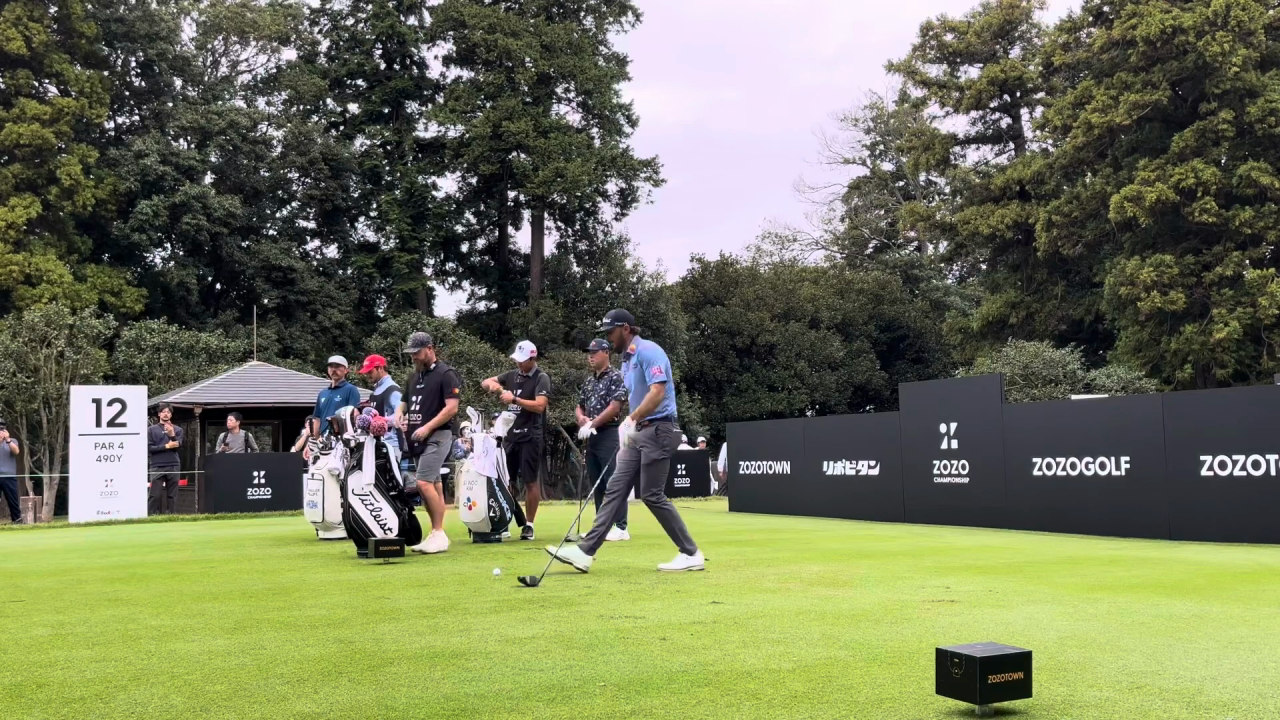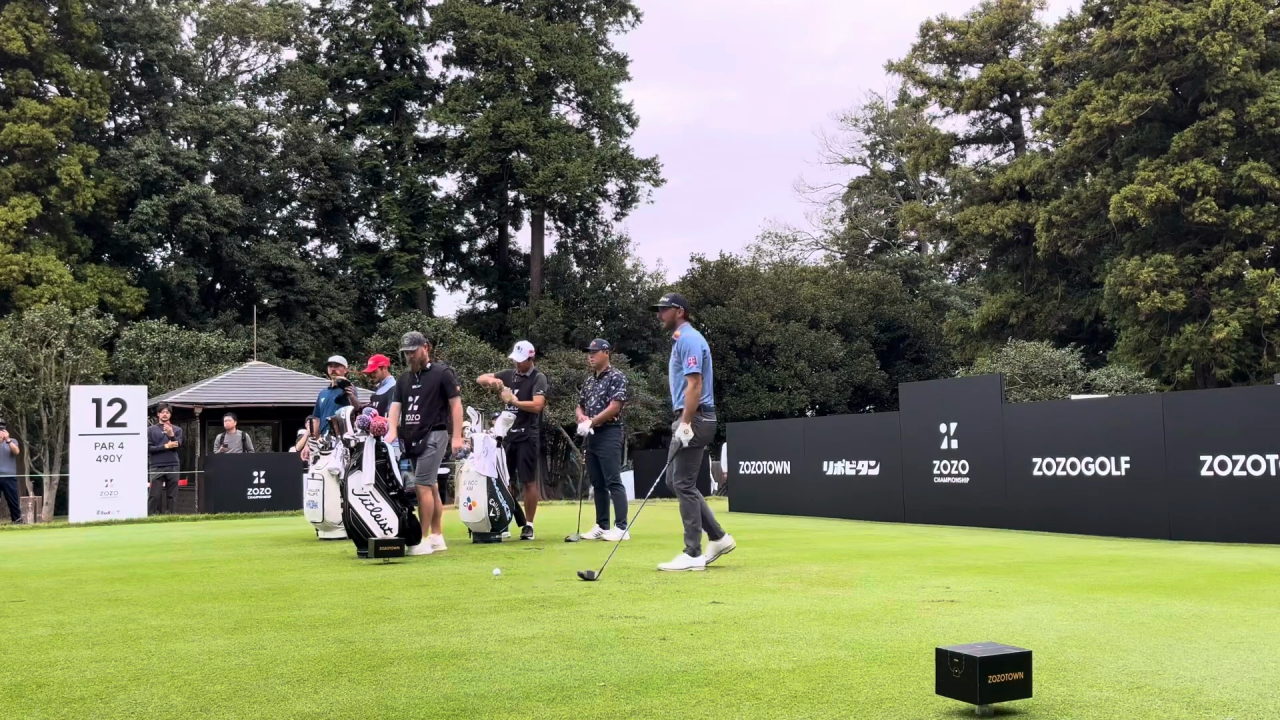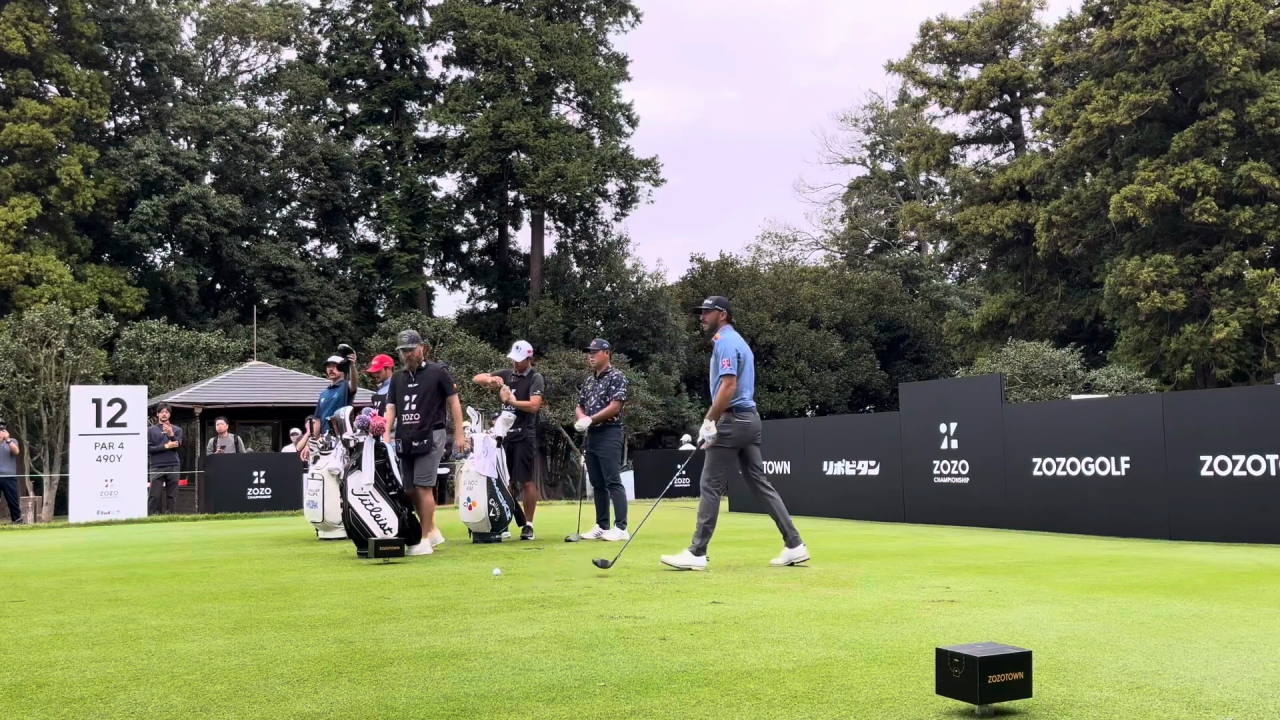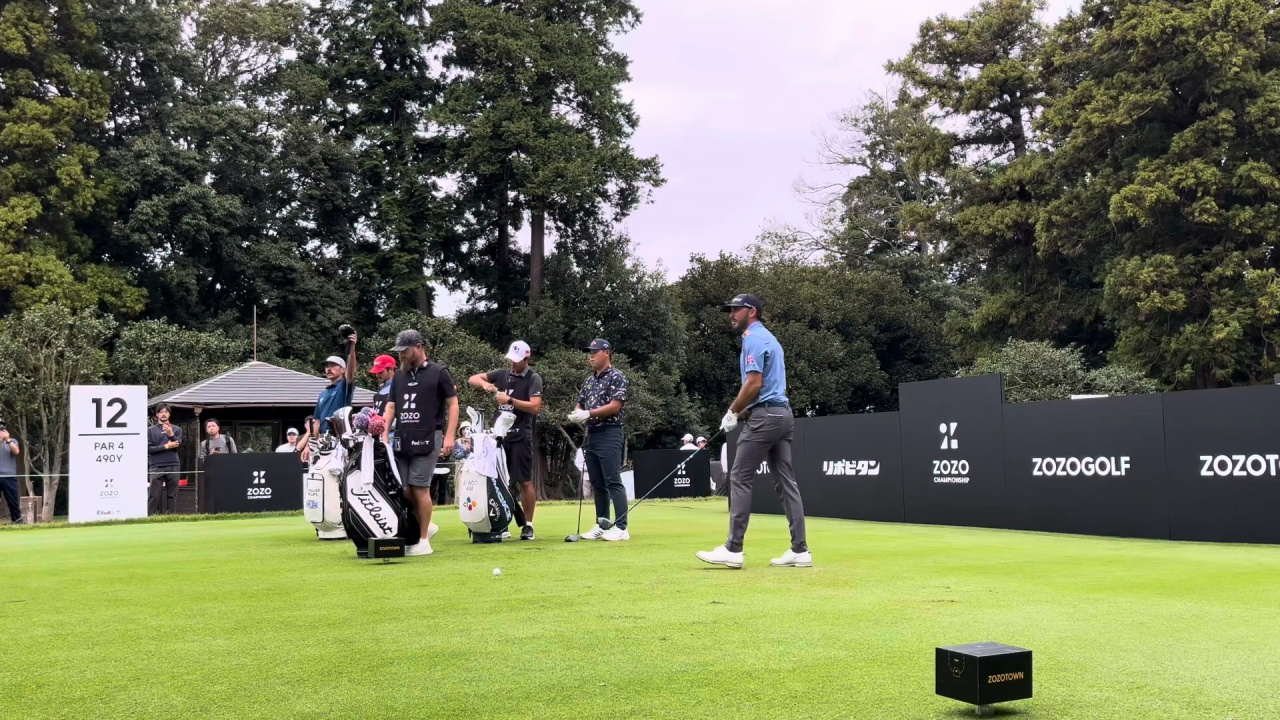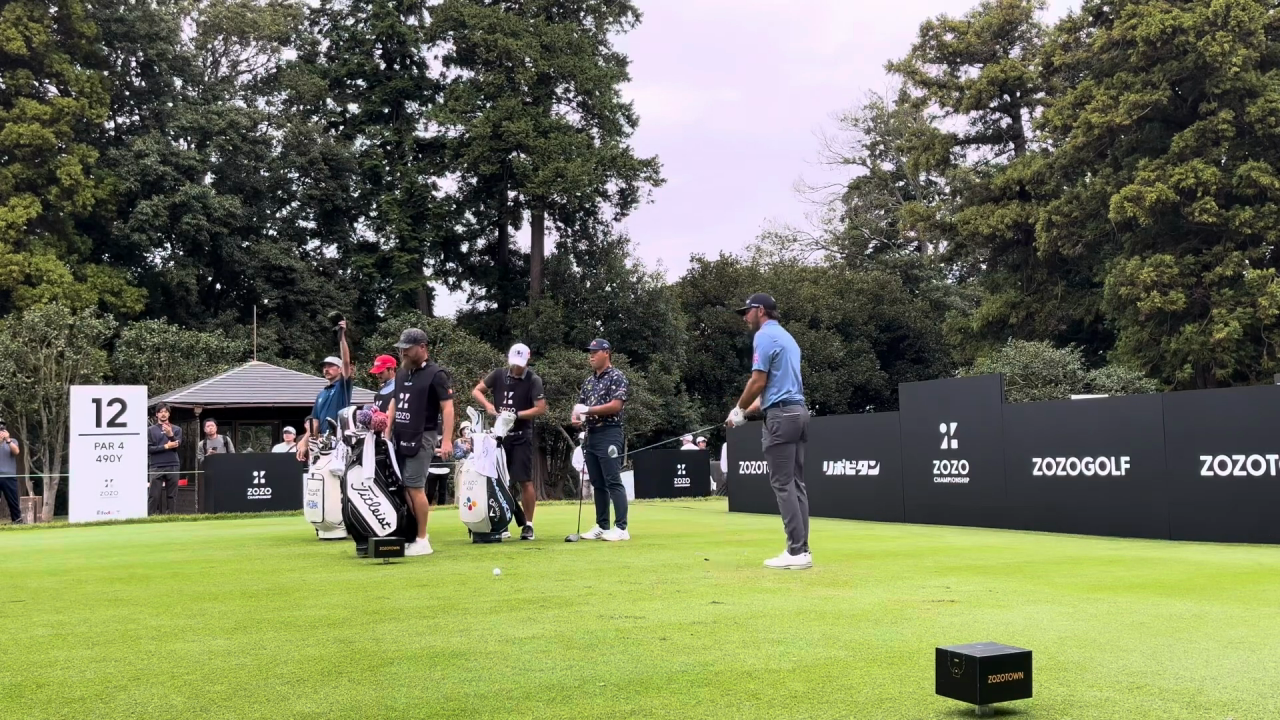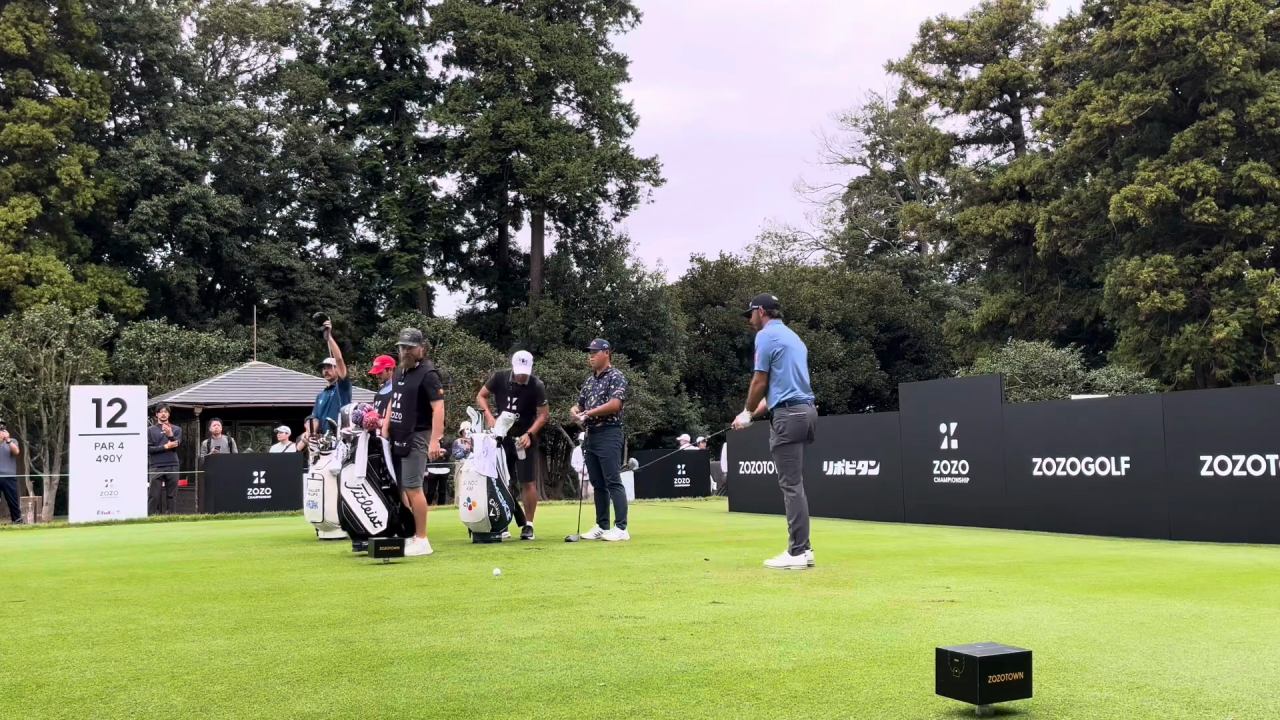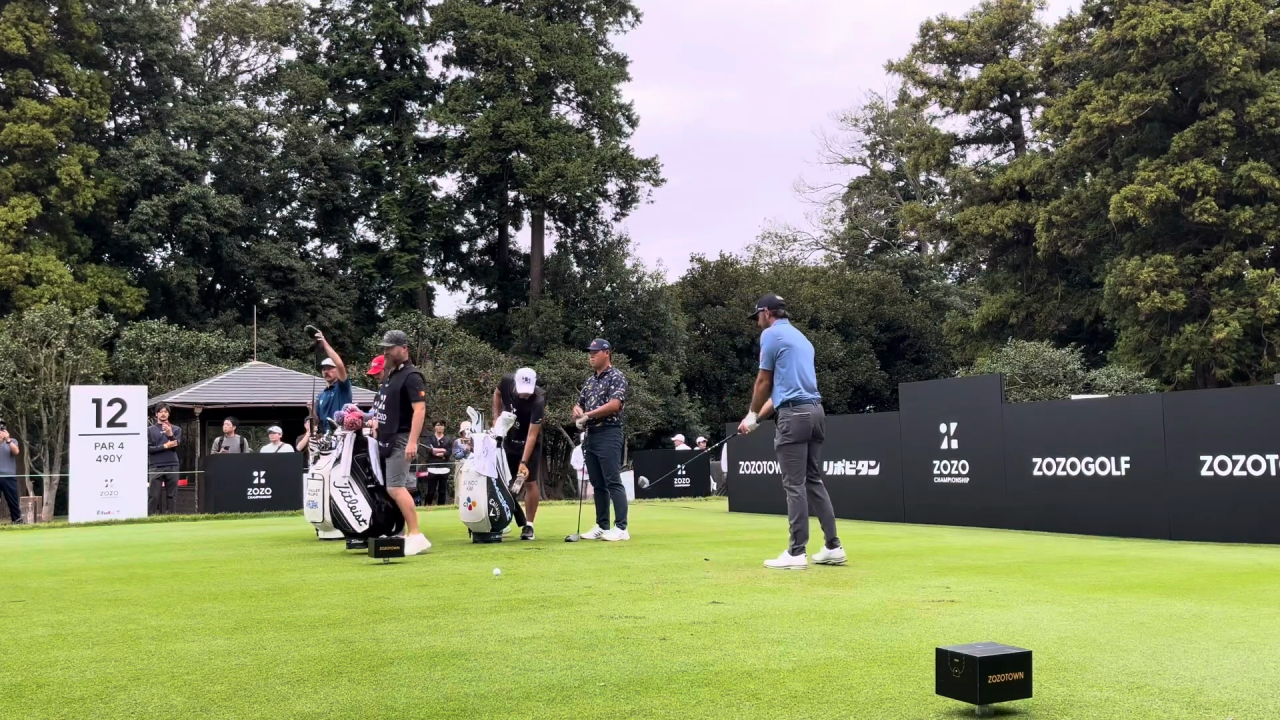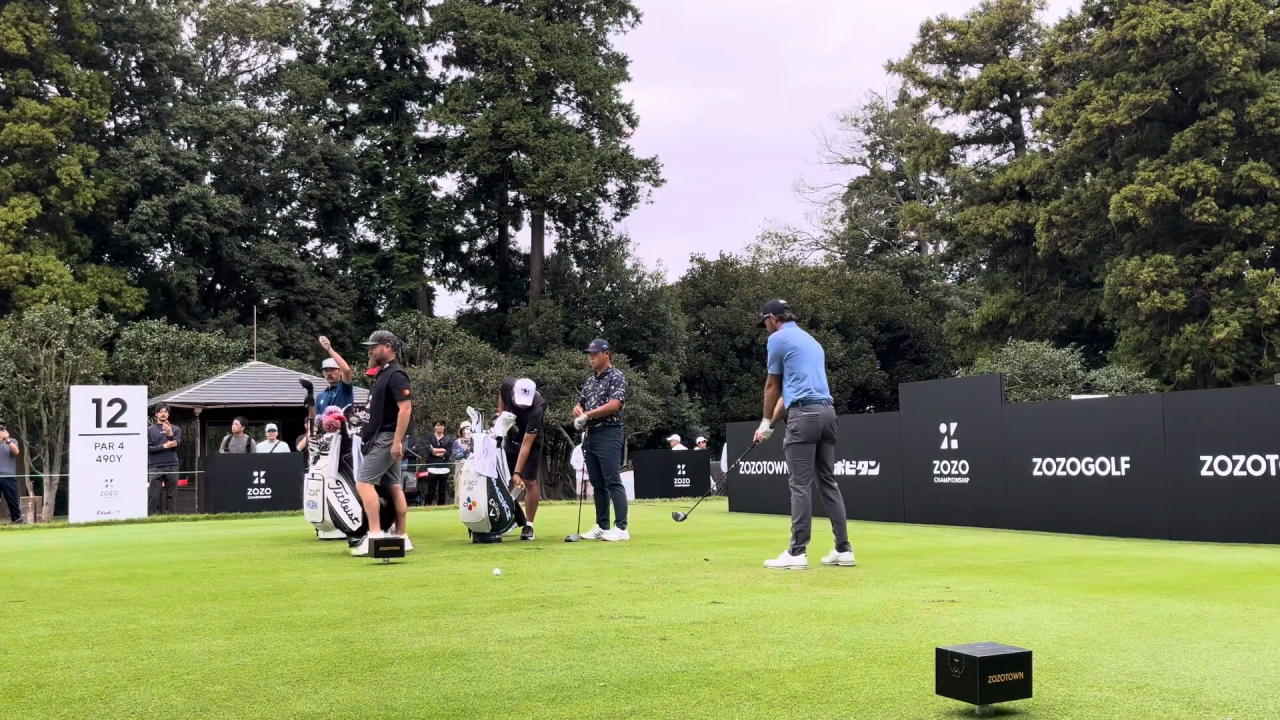
dt=0.3s
person 1, frame 1
left shoulder: (649, 351)
right shoulder: (628, 359)
left elbow: (658, 392)
left wrist: (631, 420)
right wrist: (626, 440)
left hip: (659, 429)
right hip: (641, 431)
left knee: (652, 495)
right knee: (616, 488)
left ankle: (691, 554)
right ankle: (585, 551)
person 1, frame 2
left shoulder: (689, 340)
right shoulder: (681, 340)
left elbow: (695, 384)
left wrist: (685, 424)
right wrist: (683, 423)
left hip: (694, 420)
right hip: (690, 420)
left knee: (683, 486)
right knee: (683, 483)
left ankle: (693, 554)
right ankle: (718, 538)
person 1, frame 3
left shoulder: (725, 341)
right shoulder: (734, 340)
left elbow: (729, 386)
left wrist: (709, 421)
right wrist: (714, 421)
left hip: (732, 420)
right hip: (746, 419)
left knee: (711, 484)
right knee: (759, 484)
left ankle: (697, 553)
right ankle: (794, 545)
person 1, frame 4
left shoulder: (753, 337)
right shoulder: (768, 338)
left elbow: (754, 383)
left wrist: (733, 413)
right wrist: (738, 412)
left hip: (764, 416)
right hip: (782, 414)
left knee: (740, 478)
right knee: (786, 482)
left ankle: (733, 549)
right ankle: (799, 550)
person 1, frame 5
left shoulder: (765, 335)
right shoulder: (785, 337)
left elbow: (759, 382)
left wrist: (739, 409)
right wrist: (747, 410)
left hip: (781, 416)
right hip: (798, 412)
left knee: (781, 484)
right knee: (795, 483)
left ankle: (796, 552)
right ankle: (801, 550)
person 1, frame 6
left shoulder: (766, 335)
right shoulder: (793, 337)
left elbow: (760, 382)
left wrist: (746, 413)
right wrist: (754, 413)
left hip: (788, 414)
right hip: (806, 411)
left knee: (790, 485)
right knee: (795, 483)
left ankle: (796, 553)
right ankle: (803, 547)
person 1, frame 7
left shoulder: (771, 334)
right shoulder: (800, 337)
left elbow: (764, 382)
left wrist: (751, 415)
right wrist: (759, 416)
left hip: (794, 414)
right hip: (814, 411)
left knee: (794, 485)
right knee: (814, 481)
left ankle: (796, 553)
right ankle: (832, 546)
person 1, frame 8
left shoulder: (778, 339)
right shoulder: (811, 341)
left elbow: (773, 388)
left wrist: (766, 423)
right wrist: (772, 420)
left hip: (804, 414)
right hip: (827, 411)
left knee: (800, 485)
right knee: (828, 482)
left ankle: (797, 552)
right ankle: (843, 549)
person 2, frame 1
left shoulder: (446, 374)
right shoulder: (414, 377)
left elbow: (451, 408)
right elbow: (404, 403)
left wrist: (427, 427)
right wrist: (398, 416)
left hip: (437, 436)
right hip: (417, 439)
left knee: (424, 483)
right knee: (434, 487)
left ankle: (438, 533)
right ankle: (435, 535)
person 2, frame 2
left shoulder: (442, 373)
right shoulder: (404, 378)
left elbow: (456, 405)
right elbow: (396, 406)
left wrist: (456, 436)
right wrist: (392, 431)
left hip: (433, 436)
right hip: (411, 438)
left knee: (423, 487)
right knee: (431, 489)
left ankle: (424, 540)
right ankle: (436, 537)
person 2, frame 3
left shoulder: (437, 372)
right shoulder: (398, 378)
left elbow: (453, 403)
right elbow: (391, 408)
left wrist: (459, 434)
right wrist: (386, 434)
left hip: (430, 437)
right hip: (406, 439)
left knee: (423, 488)
right knee: (412, 490)
left ankle: (424, 540)
right ankle: (432, 532)
person 2, frame 4
left shoulder: (438, 373)
right shoulder: (399, 377)
left elbow: (453, 404)
right elbow: (391, 407)
left wrist: (450, 435)
right wrist: (384, 433)
left hip: (427, 438)
right hip: (402, 439)
left knee: (419, 488)
right knee: (404, 488)
left ankle: (422, 541)
right ankle: (425, 526)
person 2, frame 5
left shoulder: (436, 374)
right shoulder: (402, 373)
left elbow: (448, 408)
left wrist: (447, 440)
right wrist: (386, 430)
left hip: (421, 438)
right hip: (399, 438)
left knee: (414, 488)
left ankle: (422, 540)
person 2, frame 6
left shoulder: (428, 374)
right shoulder: (399, 373)
left elbow: (438, 408)
left wrist: (435, 440)
right wrist: (385, 426)
left hip: (416, 438)
right hip: (397, 438)
left knee: (413, 488)
right knee: (398, 487)
left ankle: (421, 540)
person 2, frame 7
left shoulder: (411, 376)
right shoulder: (389, 374)
left elbow: (419, 410)
left wrist: (413, 442)
right wrist: (375, 424)
left hip: (401, 440)
right hip: (386, 439)
left knee: (396, 488)
right knee: (394, 488)
left ankle: (416, 536)
person 2, frame 8
left shoulder: (396, 375)
right shoulder: (383, 373)
left elbow: (405, 409)
left wrist: (398, 441)
right wrist: (366, 429)
left hip: (387, 438)
right hip: (379, 437)
left knee: (364, 483)
right knee: (393, 487)
left ankle: (374, 534)
right ankle: (402, 537)
person 3, frame 1
left shoulder: (616, 377)
right shoulder: (589, 381)
left elbow: (615, 407)
right elbow: (579, 407)
left wrist: (591, 424)
right wrist: (581, 419)
left hip: (609, 434)
right hip: (592, 436)
right knee: (597, 483)
left ankle: (621, 527)
person 3, frame 2
left shoulder: (616, 377)
right shoulder: (589, 381)
left elbow: (614, 407)
right elbow: (579, 407)
left wrist: (590, 422)
right wrist: (581, 418)
left hip: (609, 435)
right hip: (592, 436)
left knee: (613, 482)
right knee: (597, 484)
left ankle: (621, 527)
right ankle: (602, 526)
person 3, frame 3
left shoulder: (616, 377)
right shoulder: (589, 381)
left elbow: (615, 407)
right elbow: (579, 406)
left wrist: (590, 419)
right wrist: (581, 416)
left hip: (609, 434)
right hip: (592, 435)
left knee: (613, 482)
right knee: (597, 484)
left ankle: (621, 527)
right ankle: (602, 526)
person 3, frame 4
left shoulder: (616, 377)
right shoulder: (589, 381)
left elbow: (615, 406)
right elbow: (580, 405)
left wrist: (587, 413)
right wrist: (578, 414)
left hip: (609, 434)
right hip: (591, 435)
left knee: (613, 482)
right knee: (597, 483)
left ankle: (621, 527)
right ankle: (601, 526)
person 3, frame 5
left shoulder: (616, 377)
right shoulder: (589, 381)
left elbow: (616, 405)
right elbow: (580, 406)
left wrist: (588, 409)
right wrist: (576, 416)
left hip: (609, 434)
right hip: (592, 435)
left knee: (613, 482)
right knee: (598, 484)
left ankle: (621, 527)
right ankle: (602, 526)
person 3, frame 6
left shoulder: (616, 377)
right shoulder: (589, 381)
left elbow: (614, 404)
right elbow: (580, 404)
left wrist: (587, 413)
right wrist: (575, 410)
left hip: (609, 434)
right hip: (592, 435)
left knee: (613, 482)
right knee: (598, 484)
left ankle: (621, 528)
right ankle: (602, 526)
person 3, frame 7
left shoulder: (616, 377)
right shoulder: (589, 381)
left elbow: (614, 405)
right elbow: (580, 404)
left wrist: (587, 415)
right wrist: (577, 410)
left hip: (609, 435)
right hip: (591, 435)
left knee: (613, 482)
right knee: (597, 484)
left ankle: (621, 528)
right ankle: (602, 526)
person 3, frame 8
left shoulder: (616, 377)
right shoulder: (590, 381)
left elbow: (613, 405)
right elbow: (581, 405)
left wrist: (586, 414)
right wrist: (577, 409)
left hip: (609, 435)
right hip: (591, 436)
left knee: (613, 482)
right knee: (598, 484)
left ankle: (621, 528)
right ankle: (601, 526)
person 4, frame 1
left shoulder: (541, 378)
right shoulder: (512, 375)
left elbow: (539, 406)
right elbow: (485, 383)
left wrist: (514, 399)
right wrist: (491, 383)
left hip: (530, 437)
right hip: (510, 435)
left knee: (531, 482)
right knee: (507, 481)
left ankle: (529, 525)
person 4, frame 2
left shoulder: (538, 378)
right shoulder: (509, 374)
left elbow: (537, 405)
right elbow: (480, 379)
left wrist: (513, 401)
right wrist: (491, 380)
left hip: (527, 436)
right hip: (507, 435)
left knee: (529, 482)
left ankle: (529, 525)
person 4, frame 3
left shoulder: (535, 378)
right shoulder: (506, 374)
left elbow: (534, 406)
right elbow: (477, 378)
left wrist: (511, 401)
right wrist: (490, 379)
left hip: (523, 436)
right hip: (504, 435)
left knee: (526, 482)
left ankle: (528, 525)
person 4, frame 4
left shoulder: (533, 379)
right shoulder: (502, 373)
left elbow: (535, 407)
right elbow: (473, 379)
left wrist: (510, 400)
right wrist: (486, 385)
left hip: (520, 436)
left knee: (525, 481)
left ankle: (528, 525)
person 4, frame 5
left shoulder: (533, 380)
right shoulder: (499, 374)
left elbow: (541, 408)
right elbow: (476, 390)
left wrist: (516, 415)
right wrist: (487, 404)
left hip: (521, 437)
left knee: (525, 482)
left ankle: (528, 525)
person 4, frame 6
left shoulder: (536, 385)
right shoulder: (499, 377)
left elbow: (543, 415)
right elbow: (481, 396)
left wrist: (528, 435)
right wrist: (489, 416)
left hip: (525, 439)
right hip: (502, 439)
left knee: (527, 482)
left ankle: (528, 525)
person 4, frame 7
left shoulder: (538, 400)
right shoulder: (506, 381)
left elbow: (532, 435)
right elbow: (497, 395)
left wrist: (524, 462)
right wrist: (496, 418)
left hip: (528, 444)
right hip: (507, 439)
left knee: (530, 483)
left ankle: (529, 525)
person 4, frame 8
left shoulder: (536, 410)
right shoulder: (507, 385)
left elbow: (526, 445)
left wrist: (517, 472)
left hip: (530, 443)
right hip: (509, 440)
left knee: (530, 482)
left ankle: (529, 525)
